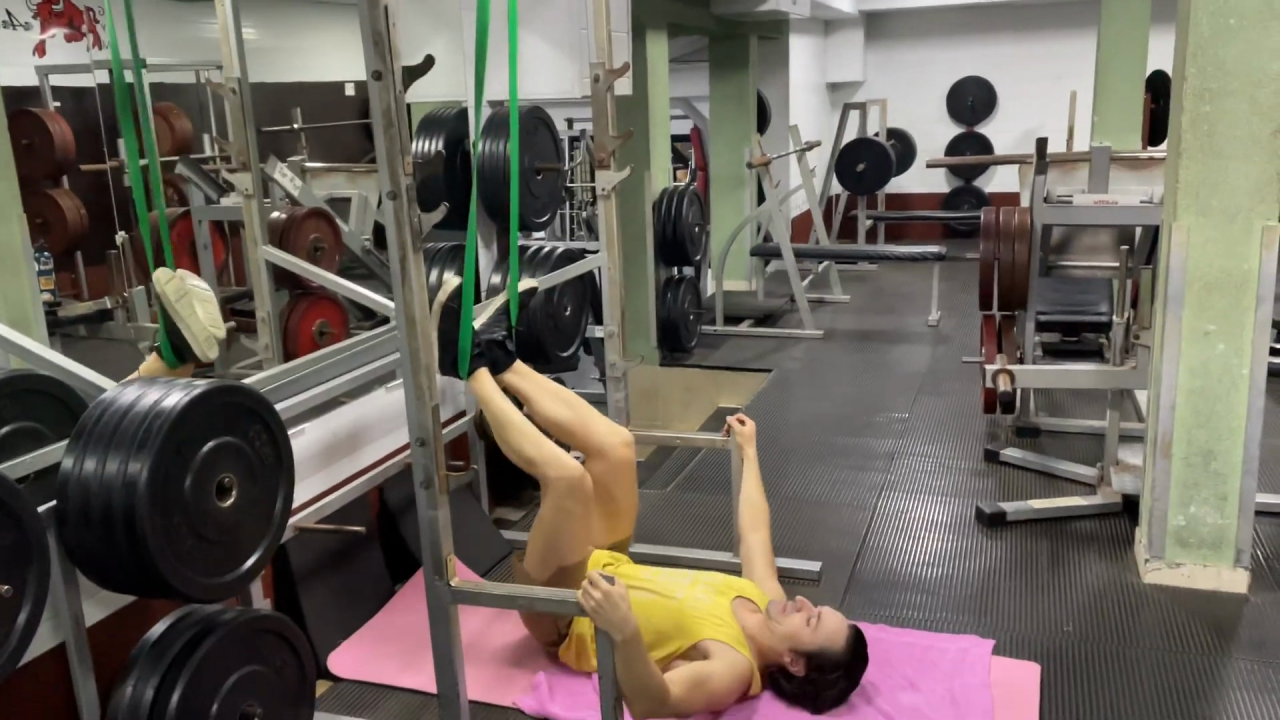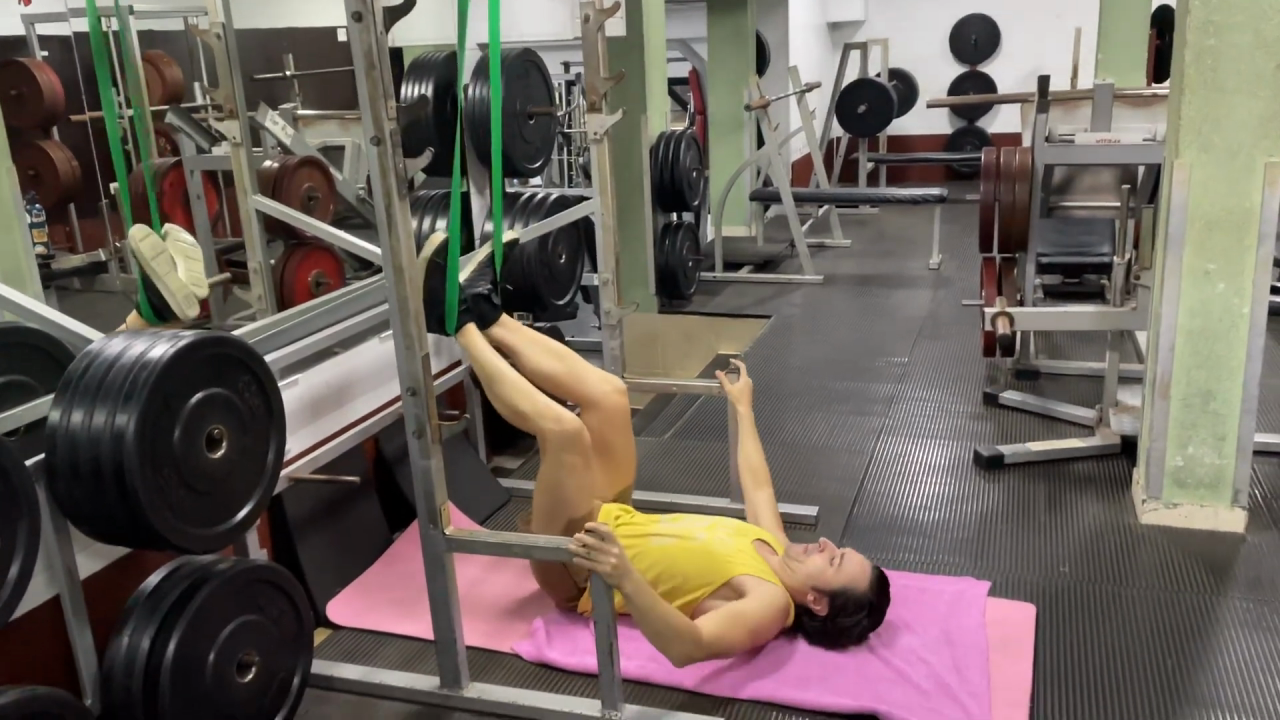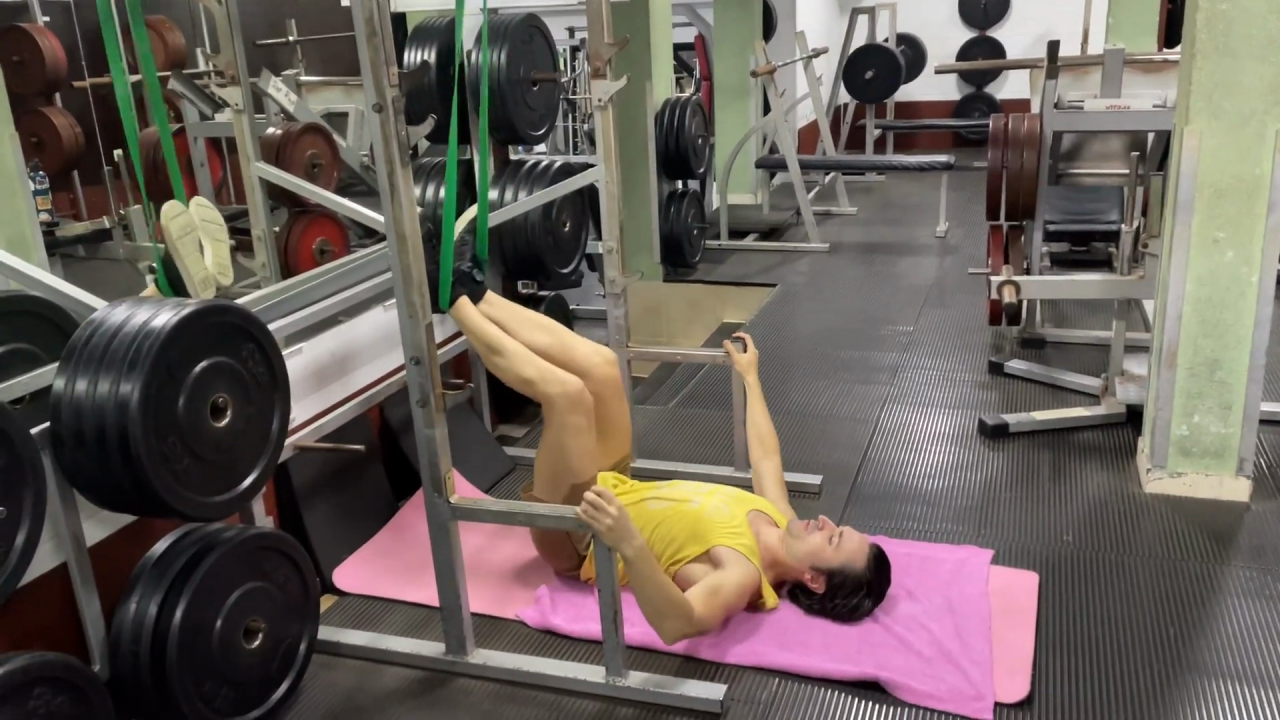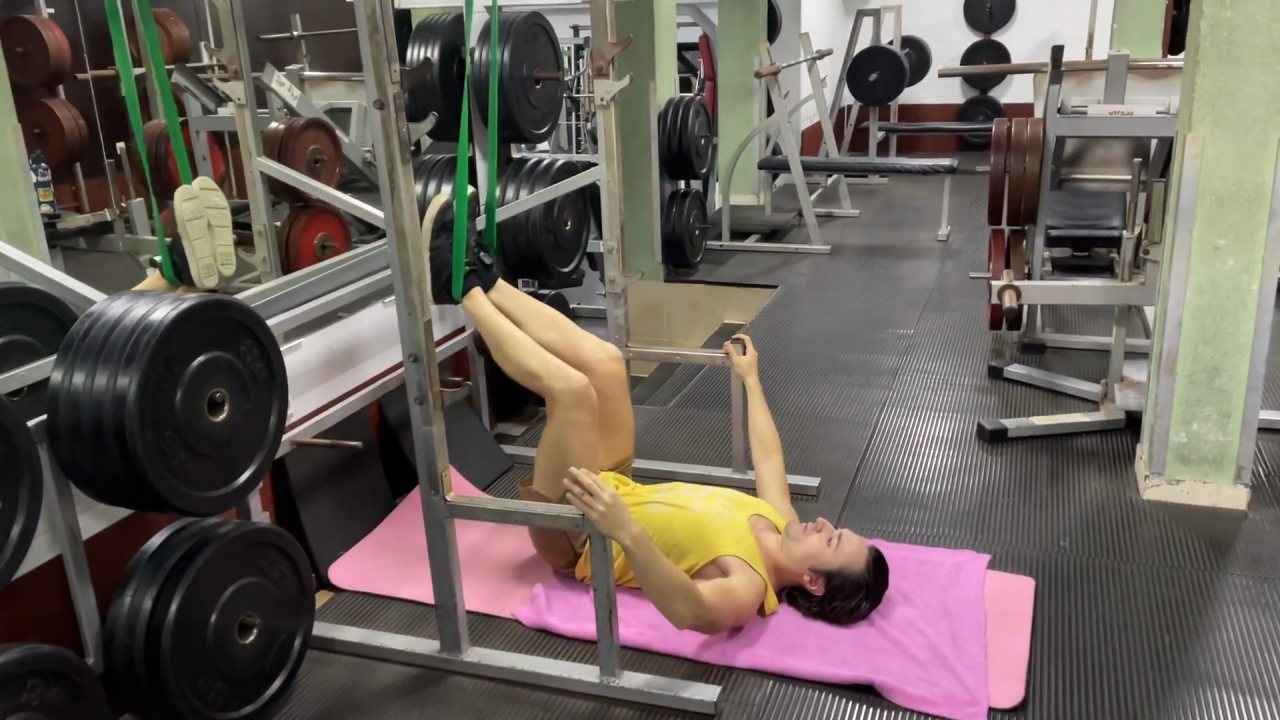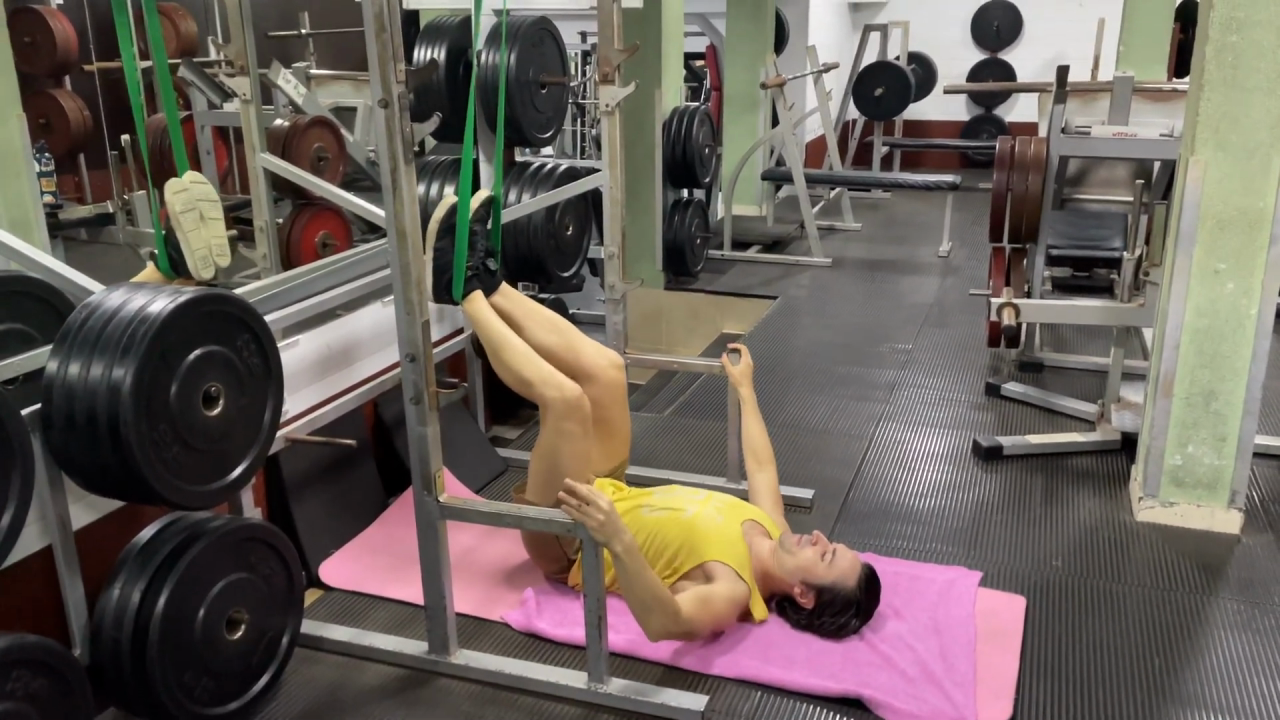
dt=1s
person 1, frame 1
left shoulder: (734, 667)
right shoulder: (768, 603)
right elbow: (755, 533)
left wrist: (623, 631)
right wrist: (749, 453)
left hip: (564, 618)
right hip: (601, 569)
left knee: (566, 476)
right knee: (616, 446)
left ankle: (476, 367)
right ankle: (497, 357)
person 1, frame 2
left shoulder: (770, 603)
right shoulder: (778, 553)
left elbow: (686, 646)
right elbow: (759, 488)
left wrist: (626, 580)
right wrist: (743, 407)
left hip: (577, 568)
right hip: (610, 522)
left knee: (562, 428)
right knee: (608, 394)
left ankle: (461, 321)
right ankle: (484, 314)
person 1, frame 3
left shoulder: (745, 574)
right shoulder: (782, 525)
left elbow: (676, 623)
right elbow: (767, 459)
left wrist: (630, 545)
right wrist: (751, 380)
left hip: (578, 537)
right hip: (612, 491)
left knee: (567, 392)
right knee: (598, 365)
left ankle: (456, 297)
right ankle: (471, 290)
person 1, frame 4
left shoulder: (749, 586)
right shoulder: (779, 525)
left elbow: (688, 610)
right elbow: (769, 460)
left wrist: (624, 532)
right wrist: (751, 380)
left hip: (576, 539)
right hip: (613, 491)
left knee: (570, 387)
right knee: (603, 362)
left ankle: (464, 287)
right ankle: (480, 279)
person 1, frame 5
left shoulder: (735, 590)
right shoulder: (772, 536)
left elbow: (665, 622)
right elbow: (762, 468)
left wrist: (617, 540)
right wrist: (745, 389)
left hip: (569, 544)
right hip: (606, 495)
left knee: (564, 397)
right knee: (605, 369)
left ankle: (466, 288)
right ankle: (482, 279)
